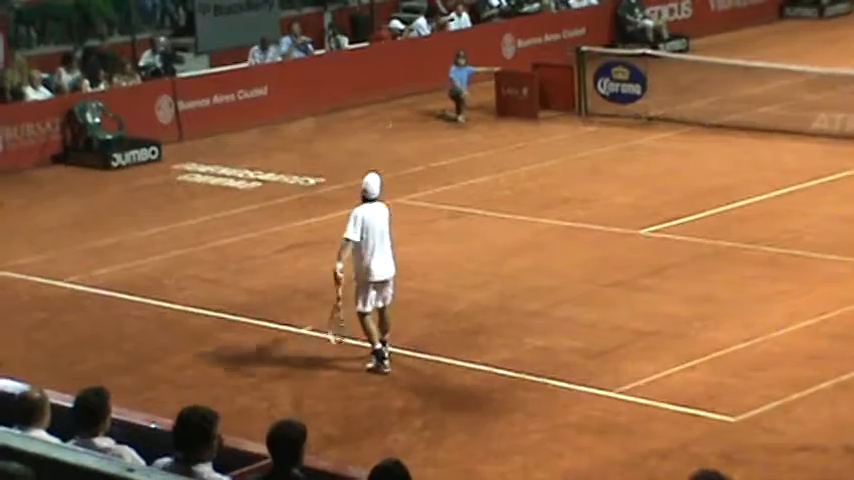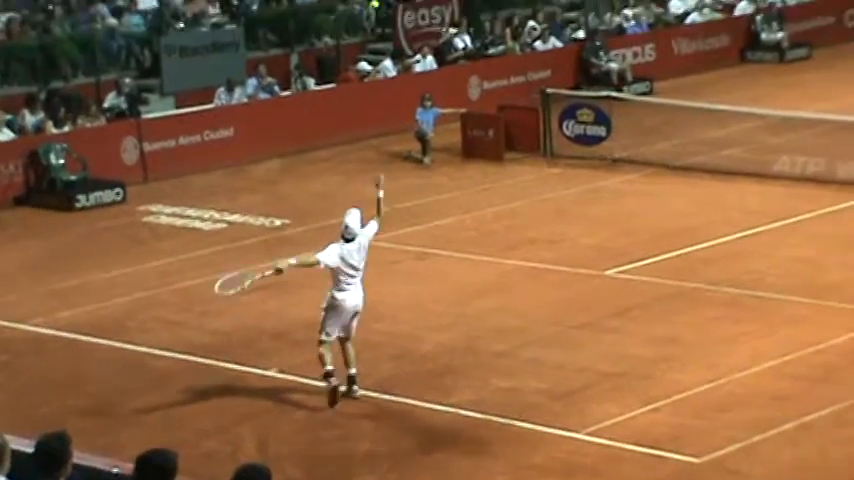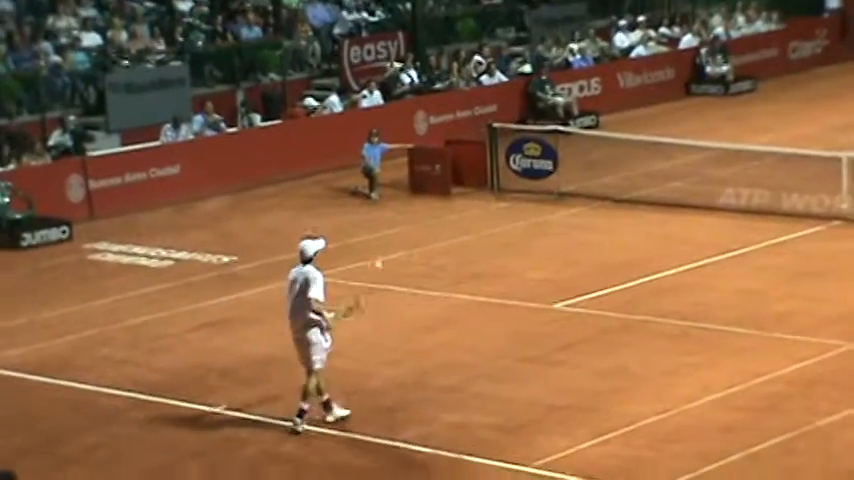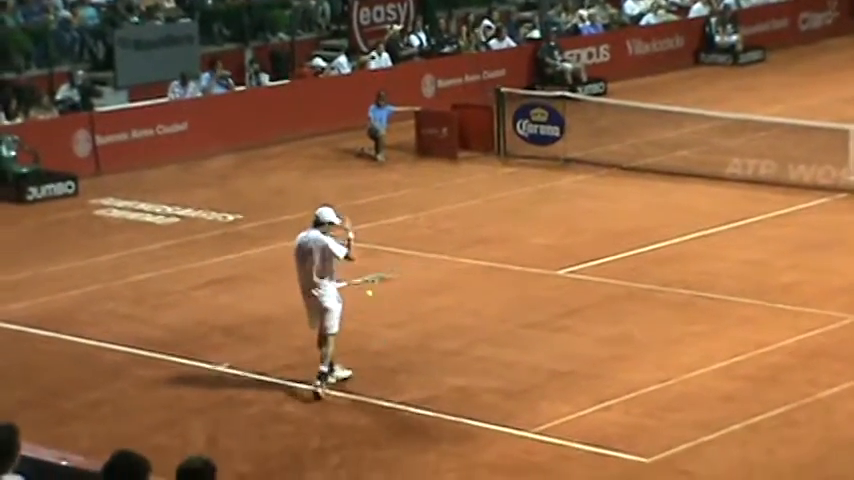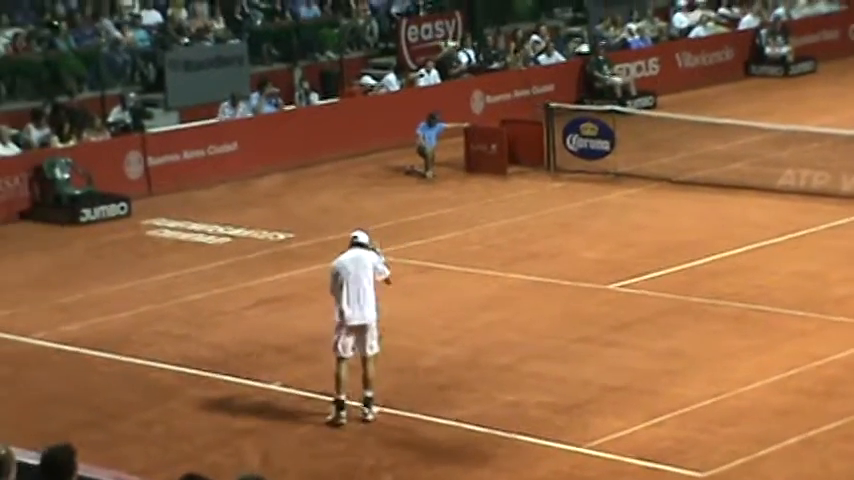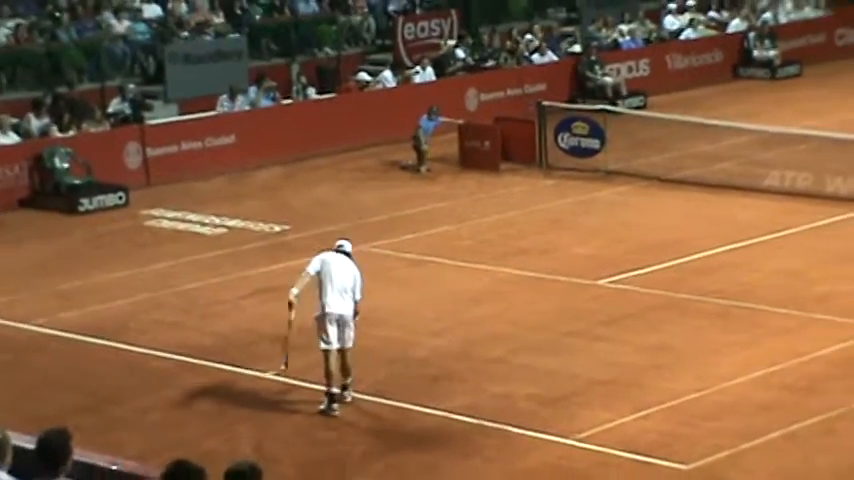
dt=0.7s
person 1, frame 1
left shoulder: (358, 213)
right shoulder: (383, 209)
left elbow: (349, 241)
left wrist: (339, 265)
left hip: (369, 272)
right hip: (388, 269)
left knee: (364, 313)
right knee: (383, 309)
left ankle: (380, 359)
right ankle: (384, 349)
person 1, frame 2
left shoulder: (336, 249)
right shoulder: (363, 239)
left elbow: (315, 260)
right elbow: (378, 220)
left wrist: (289, 262)
right wrist: (380, 195)
left hip: (339, 302)
right hip: (357, 299)
left knee: (324, 344)
right knee: (346, 340)
left ankle: (332, 380)
right ankle: (352, 384)
person 1, frame 3
left shoulder: (294, 273)
right shoulder: (315, 275)
right elbow: (314, 303)
left wrist: (327, 313)
right wrist: (328, 318)
left hip: (298, 329)
right hip: (311, 330)
left knee: (314, 370)
right knee: (314, 373)
left ankle: (329, 408)
right ankle: (300, 419)
person 1, frame 4
left shoulder: (301, 238)
right shoulder: (324, 240)
right elbow: (350, 256)
right wrist: (349, 233)
left hip: (308, 293)
right hip: (325, 294)
left knee: (322, 332)
right knee: (329, 336)
left ankle: (331, 370)
right ankle: (320, 380)
person 1, frame 5
left shoulder: (337, 264)
right shoulder: (372, 257)
left elbow: (336, 295)
right elbow: (388, 279)
right wrist: (381, 258)
left hip: (345, 319)
right hip: (367, 317)
left knee: (342, 362)
right knee: (368, 361)
left ankle: (340, 410)
right ankle: (368, 407)
person 1, frame 6
left shoulder: (324, 257)
right shoulder: (354, 268)
left elbow: (308, 274)
right elbow: (357, 303)
left wrist: (294, 292)
right wrist: (354, 318)
left hip: (328, 310)
right hip: (347, 311)
left knee: (330, 354)
right knee: (345, 352)
left ankle: (332, 401)
right ankle: (346, 391)
